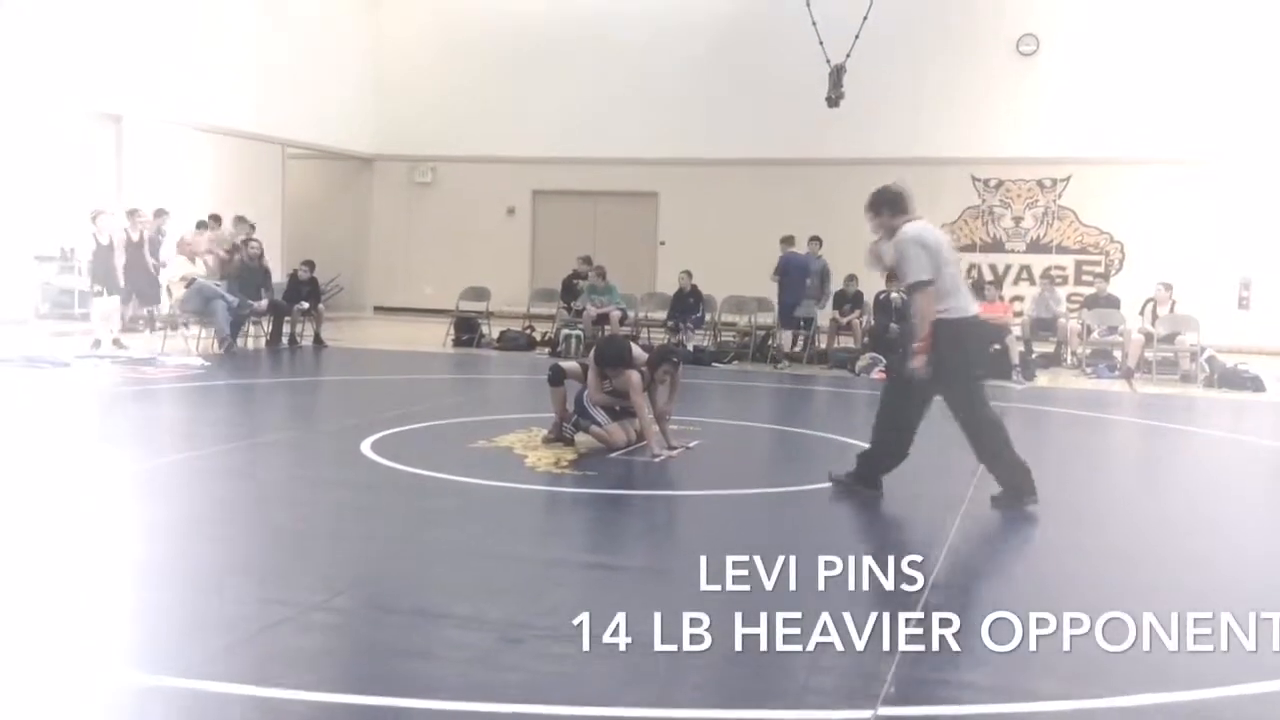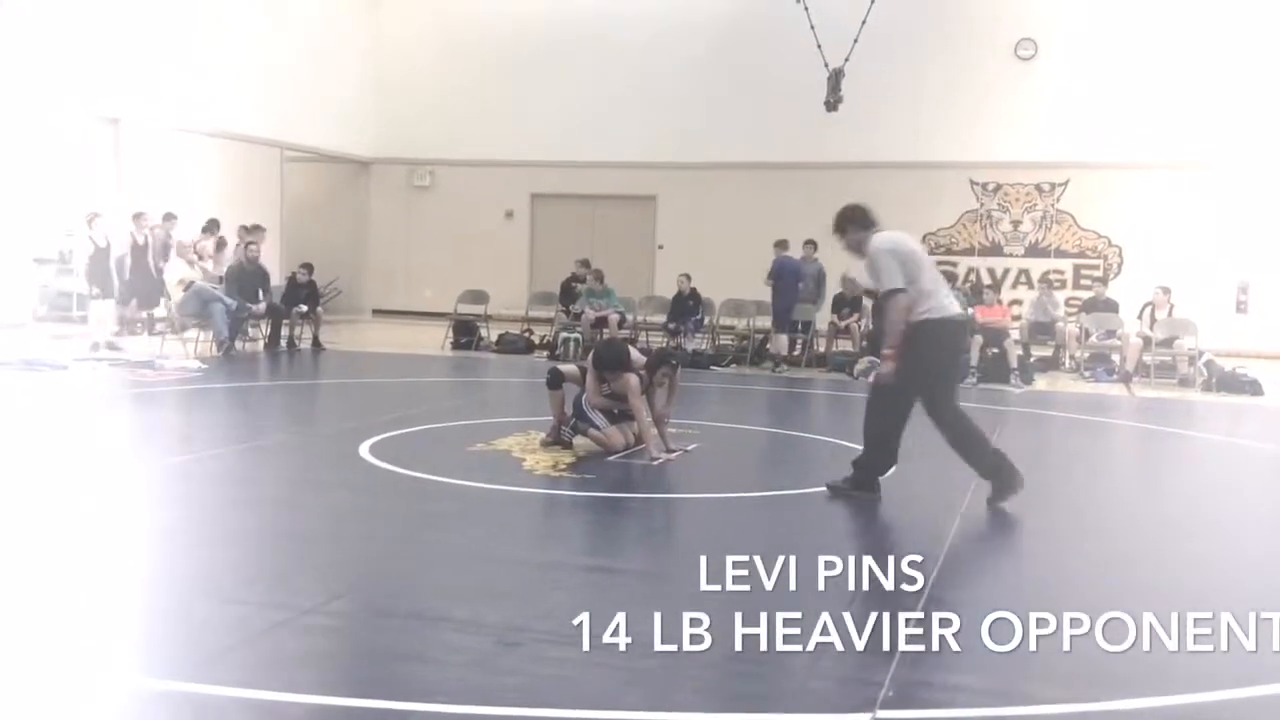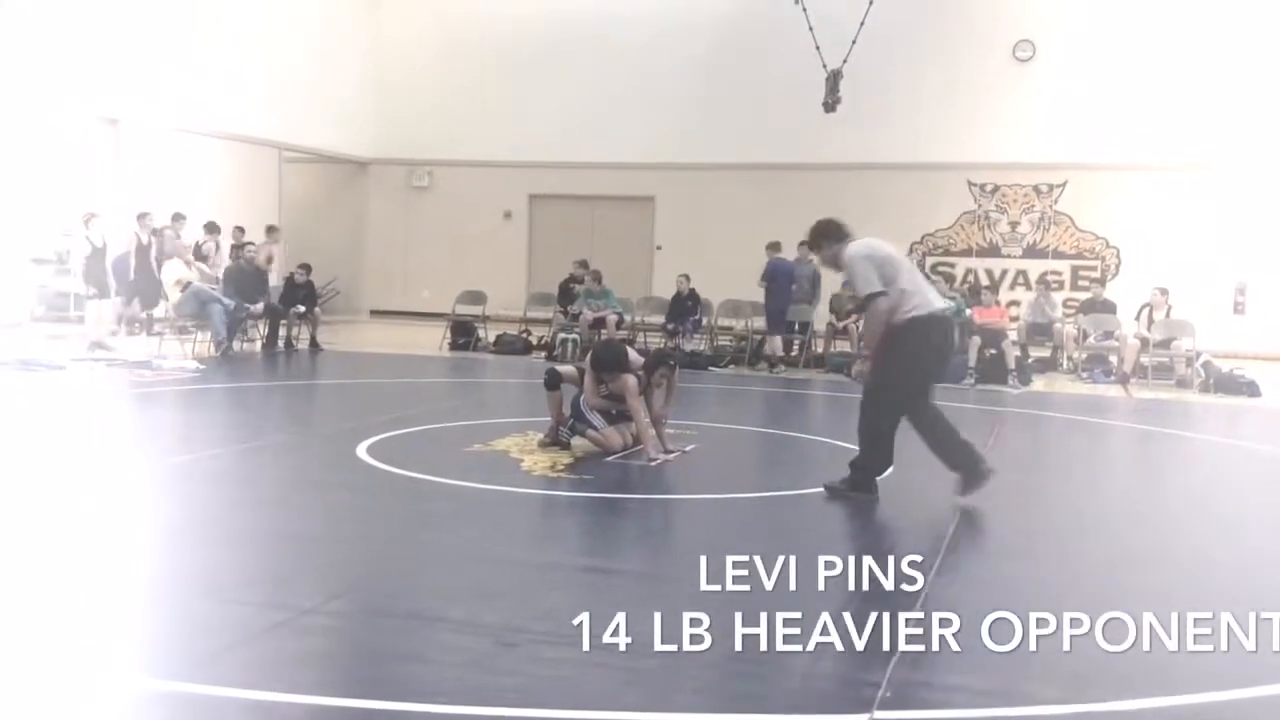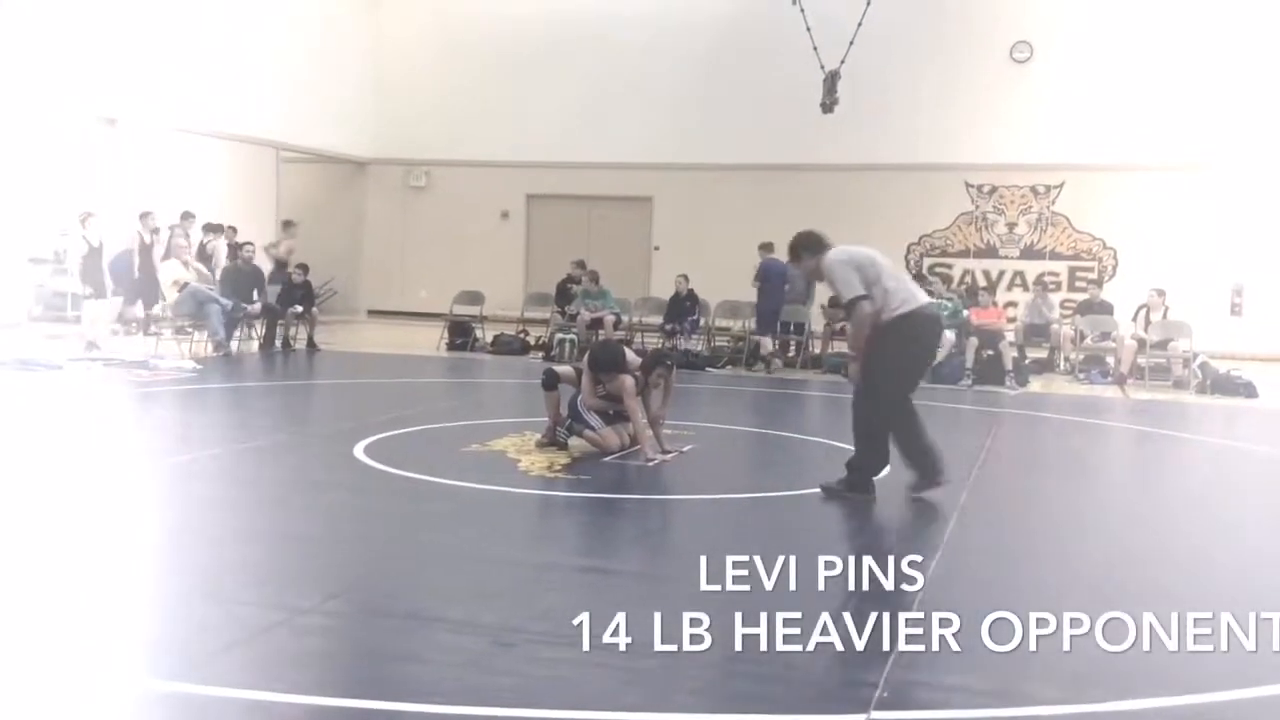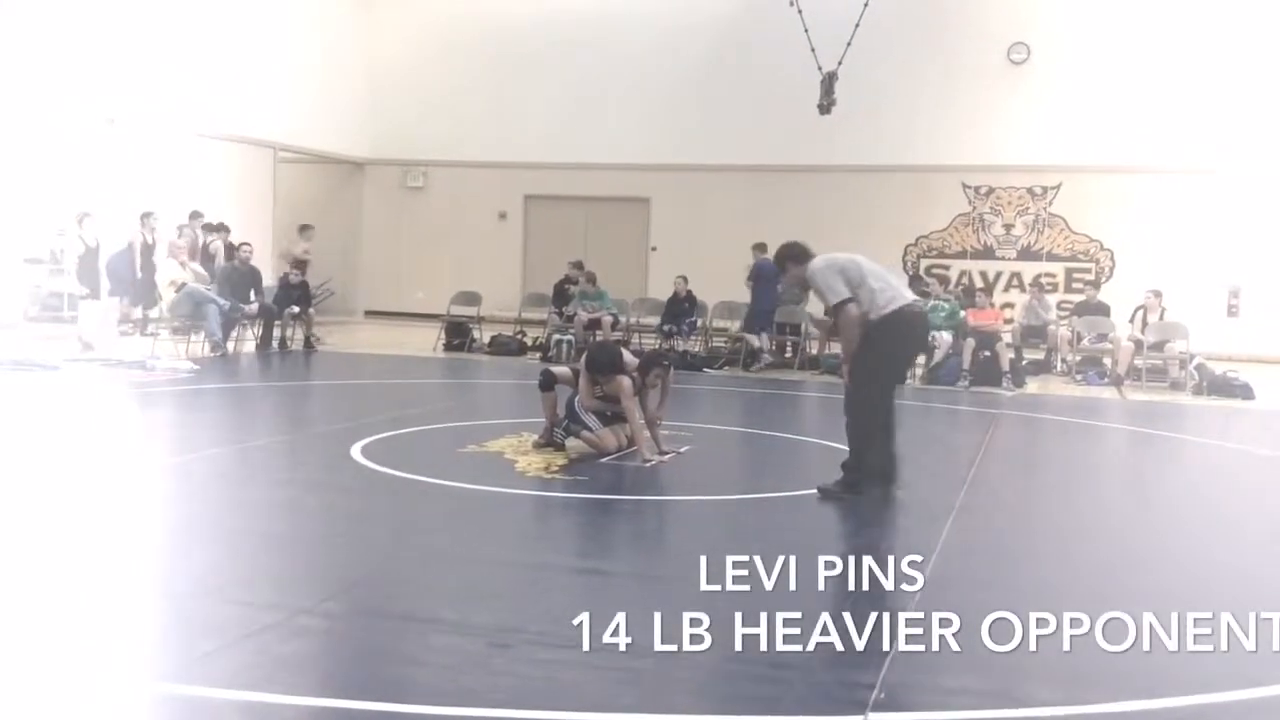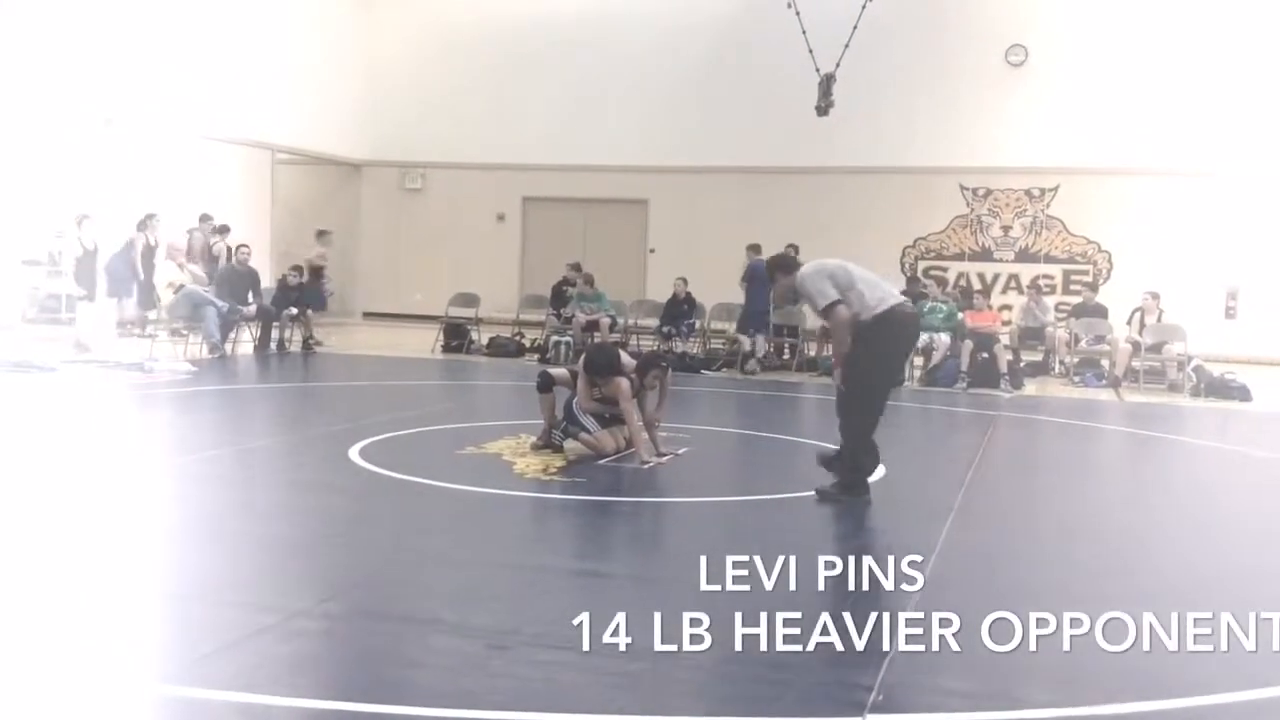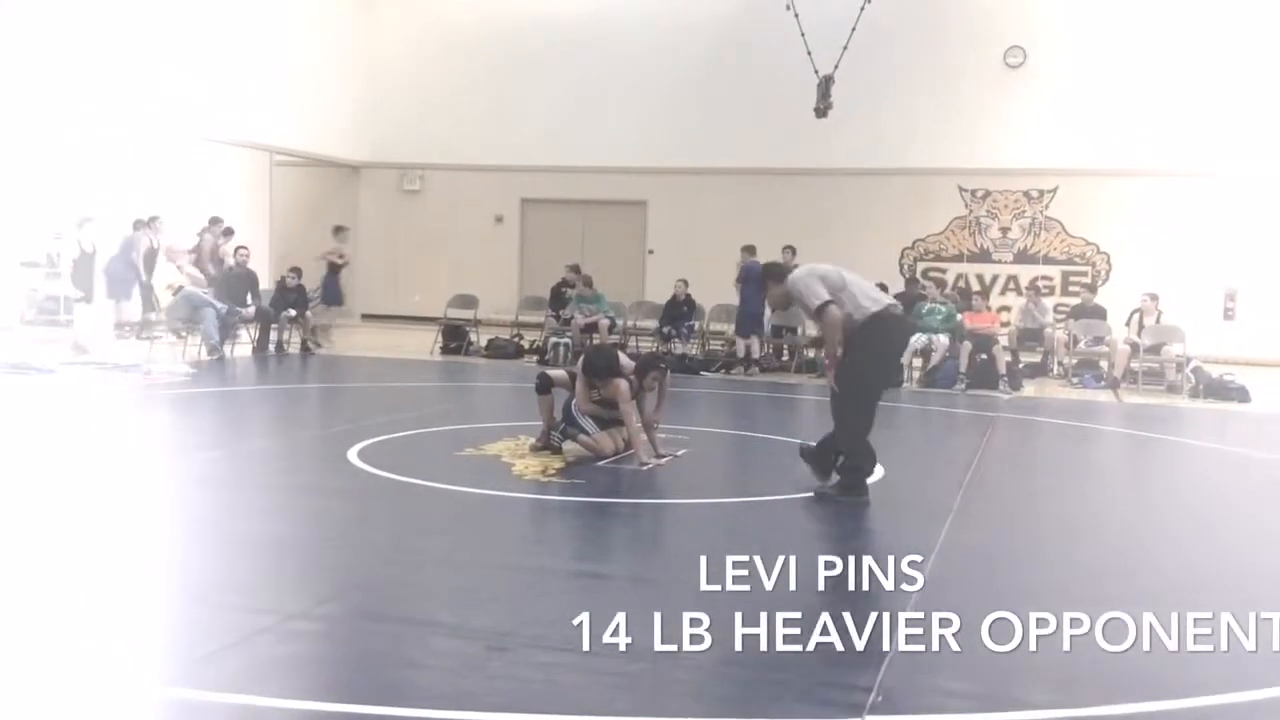
dt=0.1s
person 1, frame 1
left shoulder: (906, 238)
right shoulder: (926, 232)
left elbow: (923, 295)
left wrist: (919, 349)
right wrist: (888, 265)
left hip: (947, 330)
right hip: (969, 327)
left knee: (899, 401)
right knee: (973, 410)
left ankle: (868, 474)
right ankle: (1017, 484)
person 1, frame 2
left shoulder: (877, 248)
right shoulder: (895, 240)
left elbow: (898, 303)
left wrist: (888, 355)
left hip: (930, 331)
right hip: (950, 325)
left knee: (885, 402)
right knee: (943, 408)
left ankle: (865, 478)
right ankle: (1001, 474)
person 1, frame 3
left shoulder: (853, 255)
right shoulder: (871, 247)
left elbow: (879, 306)
left wrist: (868, 354)
left hip: (915, 329)
right hip: (937, 323)
left knee: (879, 403)
right knee: (916, 404)
left ankle: (862, 479)
right ankle: (970, 465)
person 1, frame 4
left shoulder: (833, 262)
right shoulder: (850, 255)
left elbow: (865, 312)
left wrist: (856, 358)
left hip: (905, 326)
right hip: (926, 320)
left knee: (870, 403)
right knee: (895, 401)
left ankle: (860, 478)
right ankle: (927, 468)
person 1, frame 5
left shoulder: (818, 269)
right shoulder: (834, 263)
left elbow: (850, 314)
left wrist: (847, 361)
left hip: (892, 325)
right hip: (913, 318)
left knee: (861, 401)
right knee: (876, 399)
left ankle: (858, 479)
right ankle: (882, 470)
person 1, frame 6
left shoulder: (806, 276)
right shoulder: (818, 272)
left elbow: (841, 317)
left wrist: (839, 363)
left hip: (886, 326)
right hip: (903, 320)
left knee: (853, 403)
right knee: (865, 401)
left ankle: (854, 481)
right ankle: (848, 462)
person 1, frame 7
left shoulder: (798, 279)
right shoulder: (810, 276)
left elbow: (833, 317)
left wrist: (831, 364)
left hip: (878, 327)
right hip: (894, 323)
left knee: (848, 404)
right knee: (857, 403)
left ankle: (854, 482)
right ankle: (824, 457)
